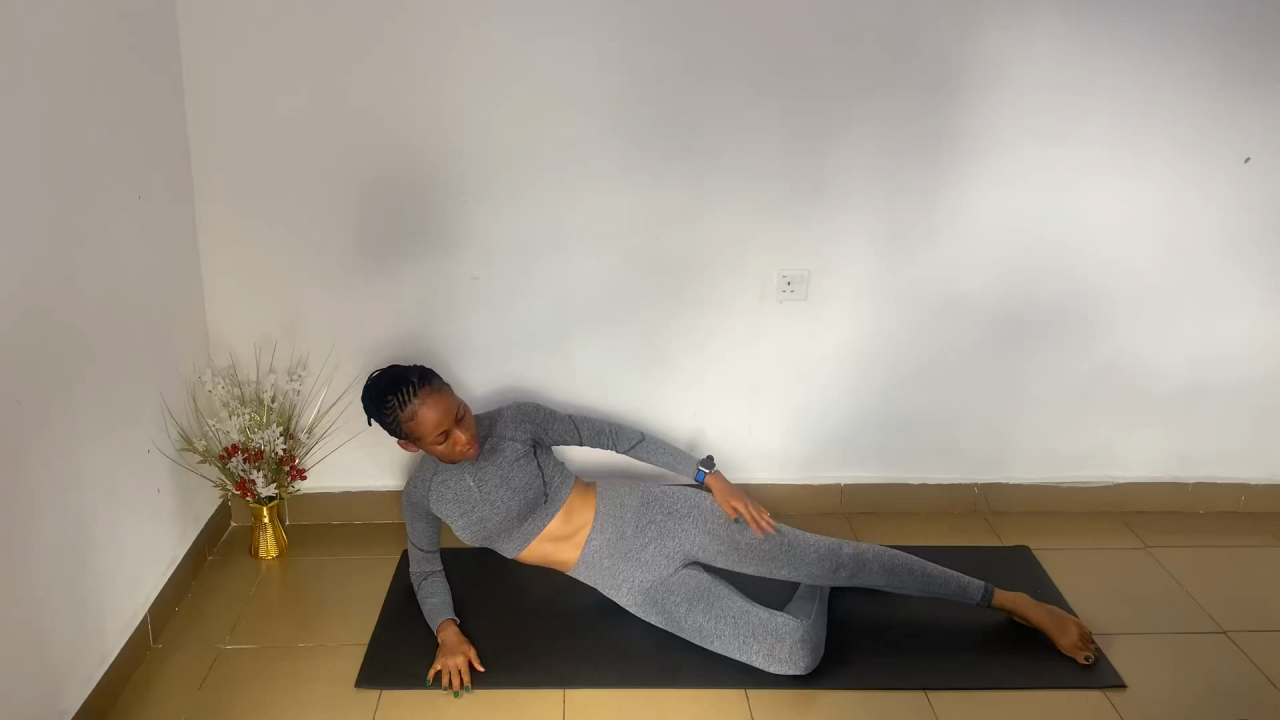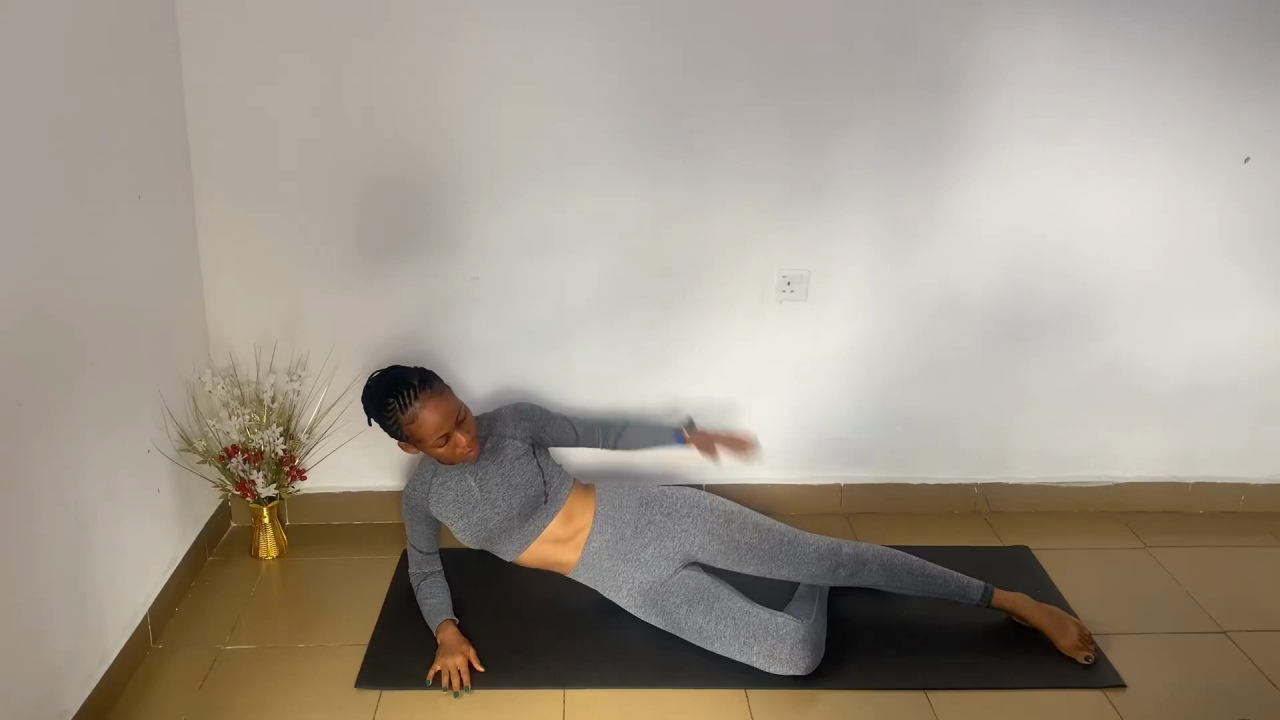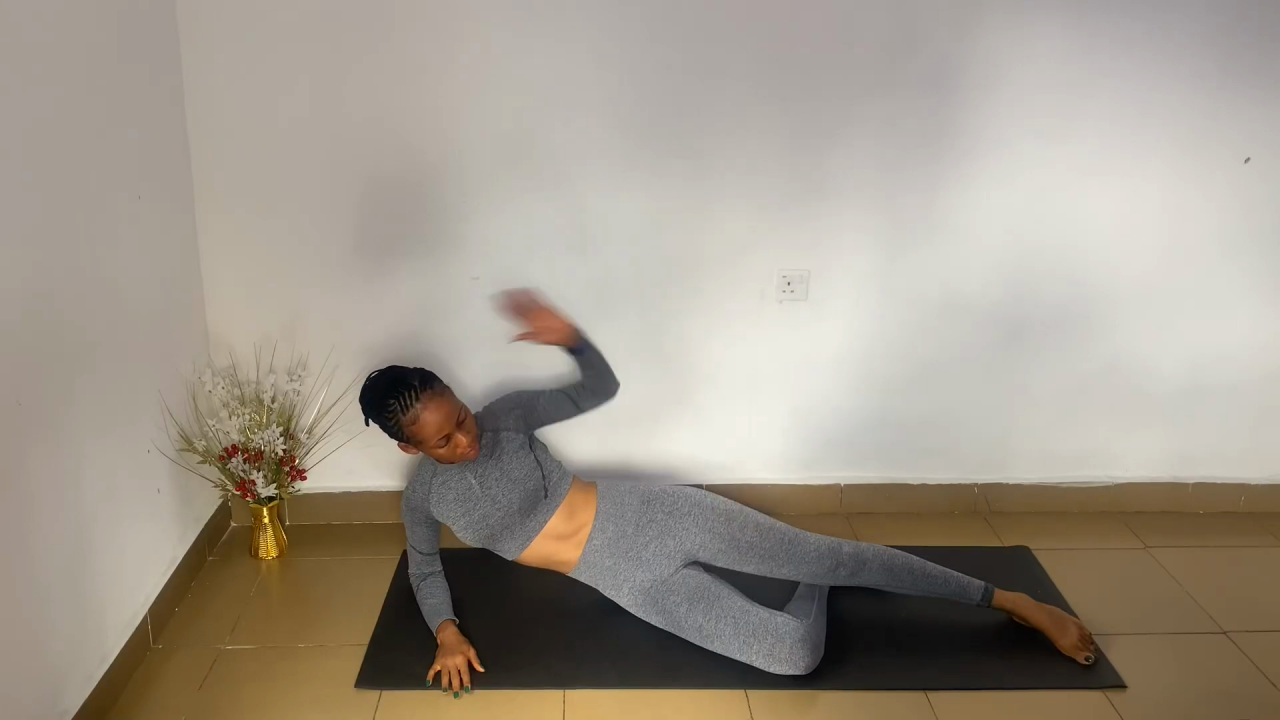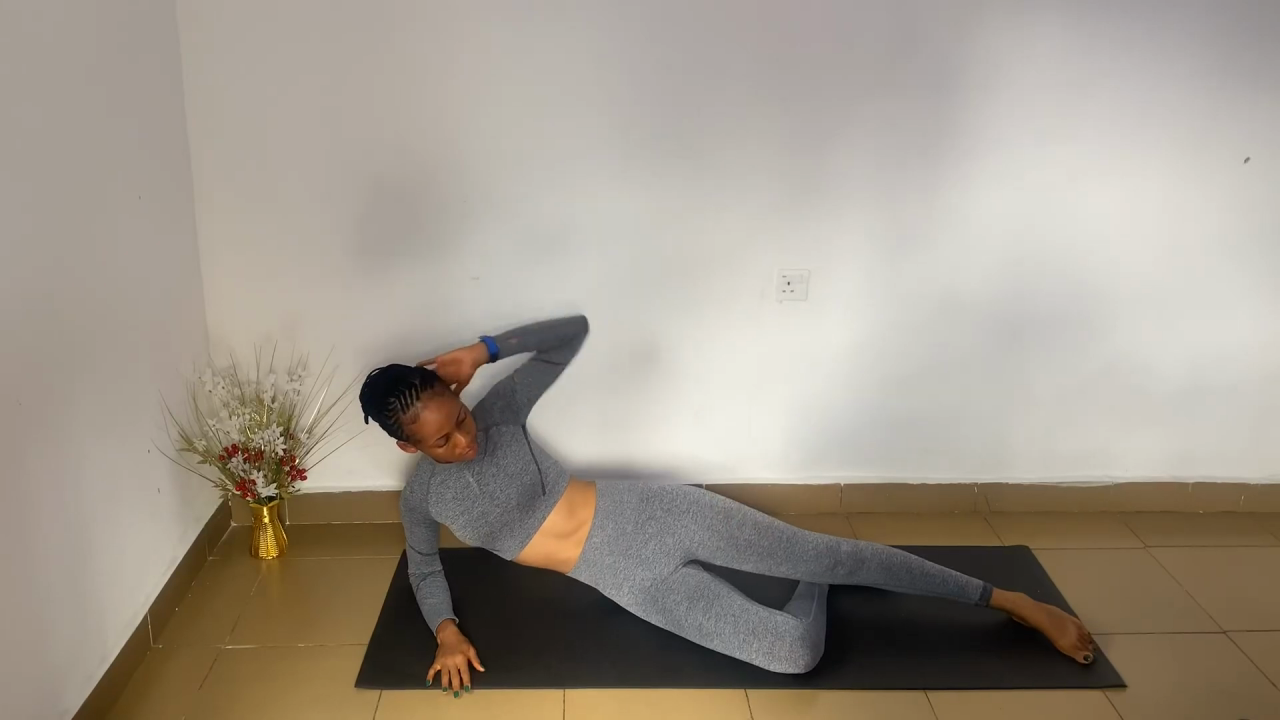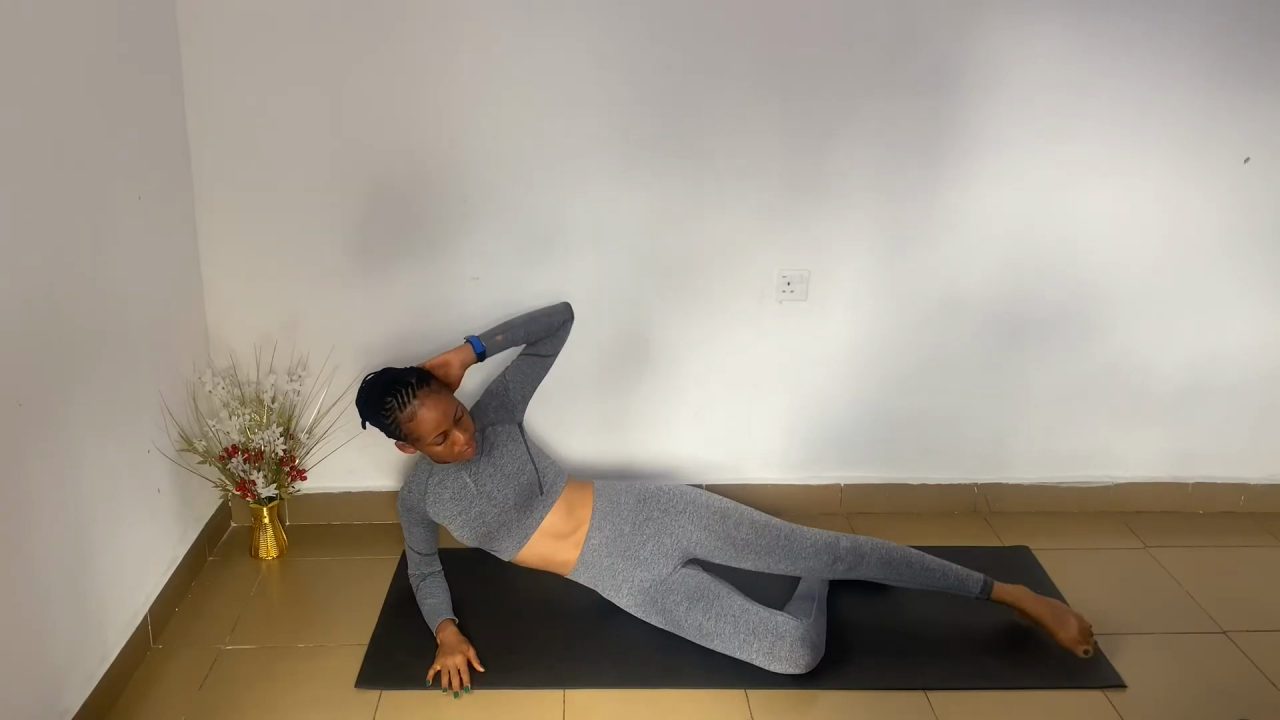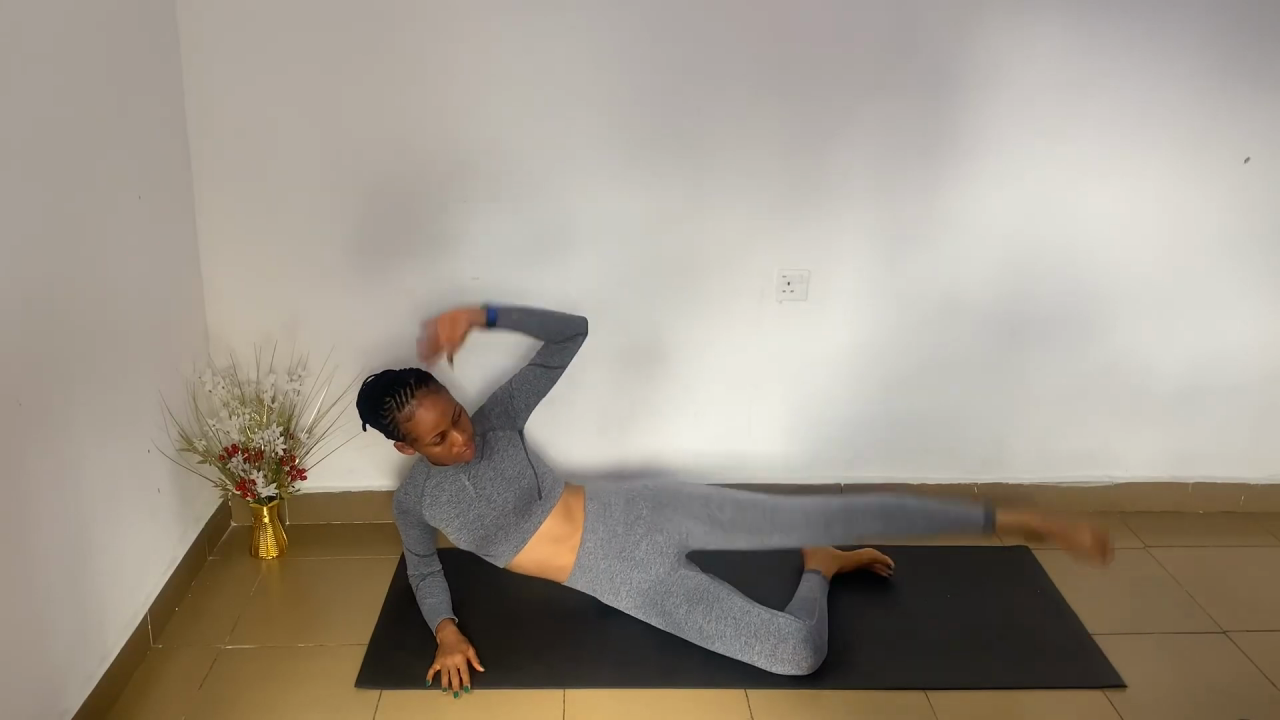
dt=0.2s
person 1, frame 1
left shoulder: (511, 421)
right shoulder: (423, 491)
left elbow: (612, 434)
right elbow: (424, 562)
left wrist: (710, 475)
right wrist: (447, 630)
left hip: (650, 519)
right hip: (629, 583)
left knee: (837, 555)
right knee: (794, 654)
left ankle: (1013, 601)
right ankle: (815, 582)
person 1, frame 2
left shoulder: (510, 422)
right shoulder: (423, 493)
left elbow: (608, 432)
right elbow: (423, 564)
left wrist: (690, 433)
right wrist: (446, 632)
left hip: (649, 520)
right hip: (628, 584)
left knee: (835, 554)
right knee: (794, 654)
left ankle: (1012, 601)
right ankle: (814, 584)
person 1, frame 3
left shoulder: (507, 417)
right shoulder: (423, 493)
left elbow: (603, 387)
right elbow: (422, 564)
left wrist: (566, 337)
right wrist: (446, 629)
left hip: (655, 514)
right hip: (632, 580)
left knee: (834, 554)
right knee: (795, 653)
left ankle: (1013, 602)
right ankle: (814, 581)
person 1, frame 4
left shoulder: (497, 414)
right shoulder: (422, 494)
left elbow: (573, 328)
right elbow: (422, 565)
left wrist: (483, 348)
right wrist: (446, 632)
left hip: (650, 517)
right hip: (630, 582)
left knee: (833, 554)
right knee: (794, 652)
left ankle: (1012, 602)
right ankle: (816, 586)
person 1, frame 5
left shoulder: (494, 411)
right shoulder: (417, 494)
left elbow: (560, 318)
right elbow: (422, 564)
left wrist: (471, 346)
right wrist: (446, 631)
left hip: (649, 517)
right hip: (626, 581)
left knee: (833, 547)
right knee: (794, 652)
left ankle: (1014, 595)
right ankle: (818, 581)
person 1, frame 6
left shoulder: (494, 420)
right shoulder: (416, 499)
left elbow: (572, 329)
right elbow: (422, 568)
left wrist: (481, 314)
right wrist: (446, 633)
left hip: (638, 524)
right hip: (625, 585)
left knee: (825, 517)
right knee: (795, 654)
left ankle: (1013, 519)
right ankle: (826, 566)
